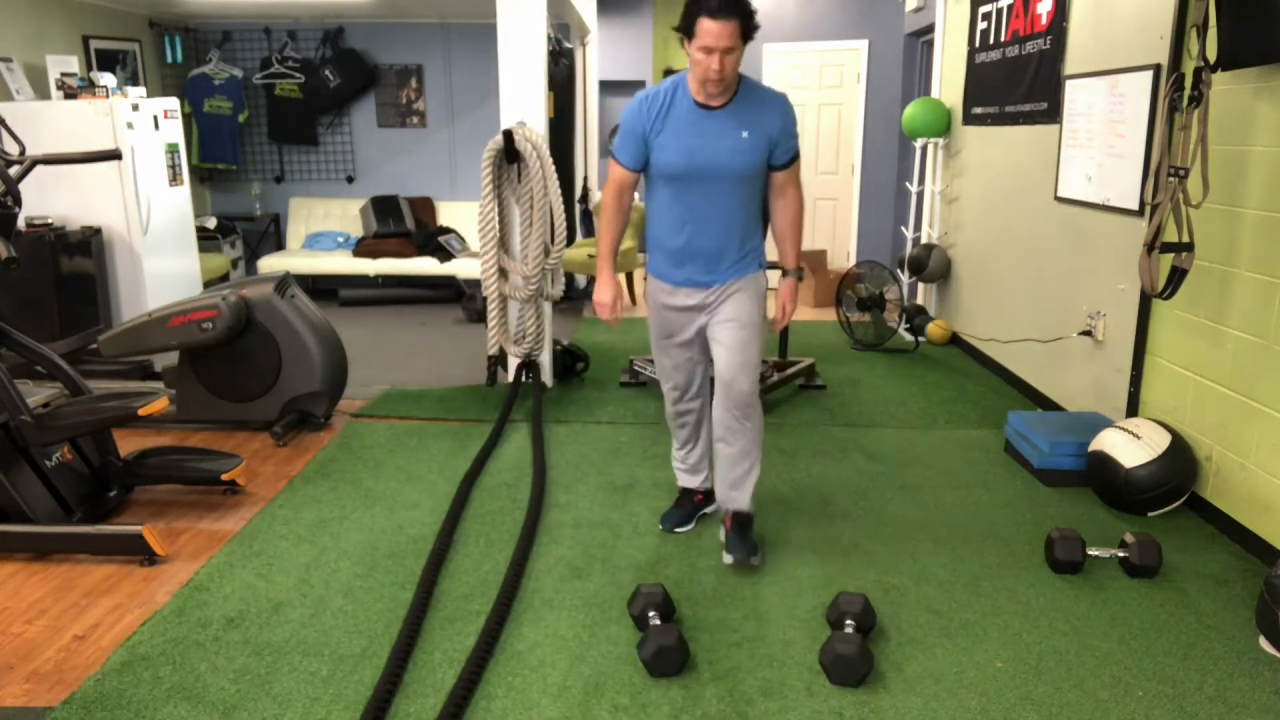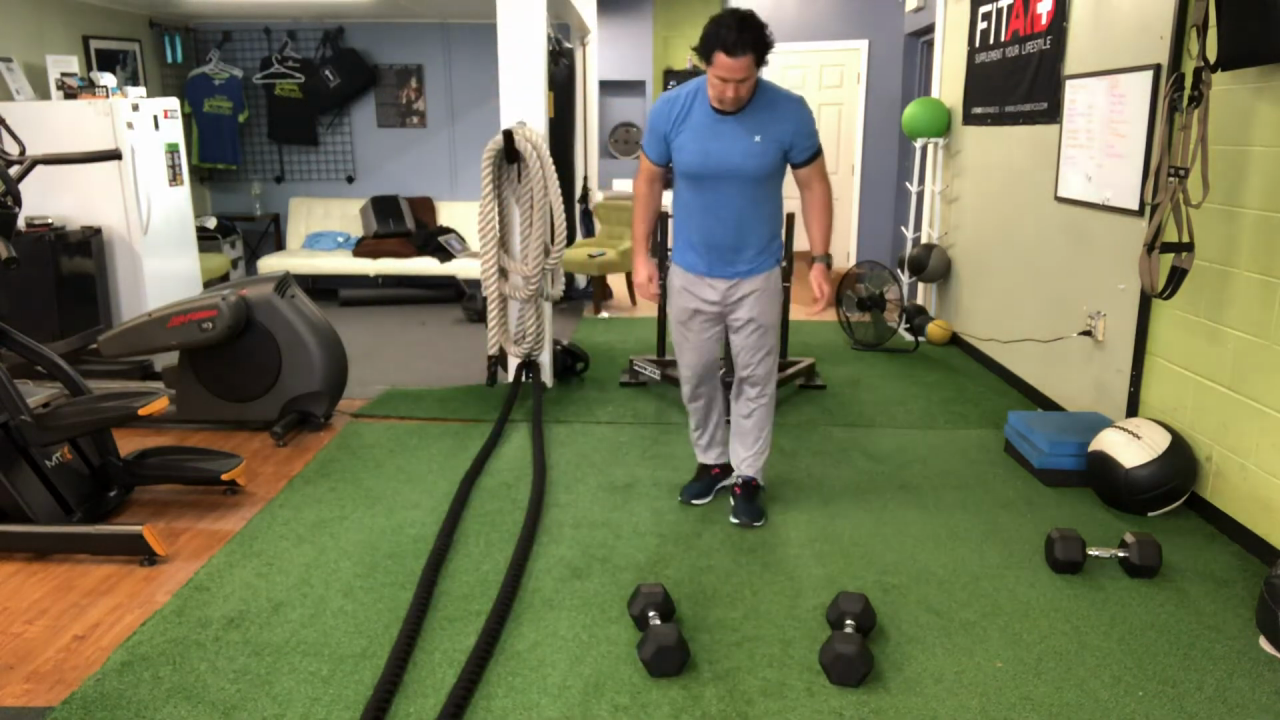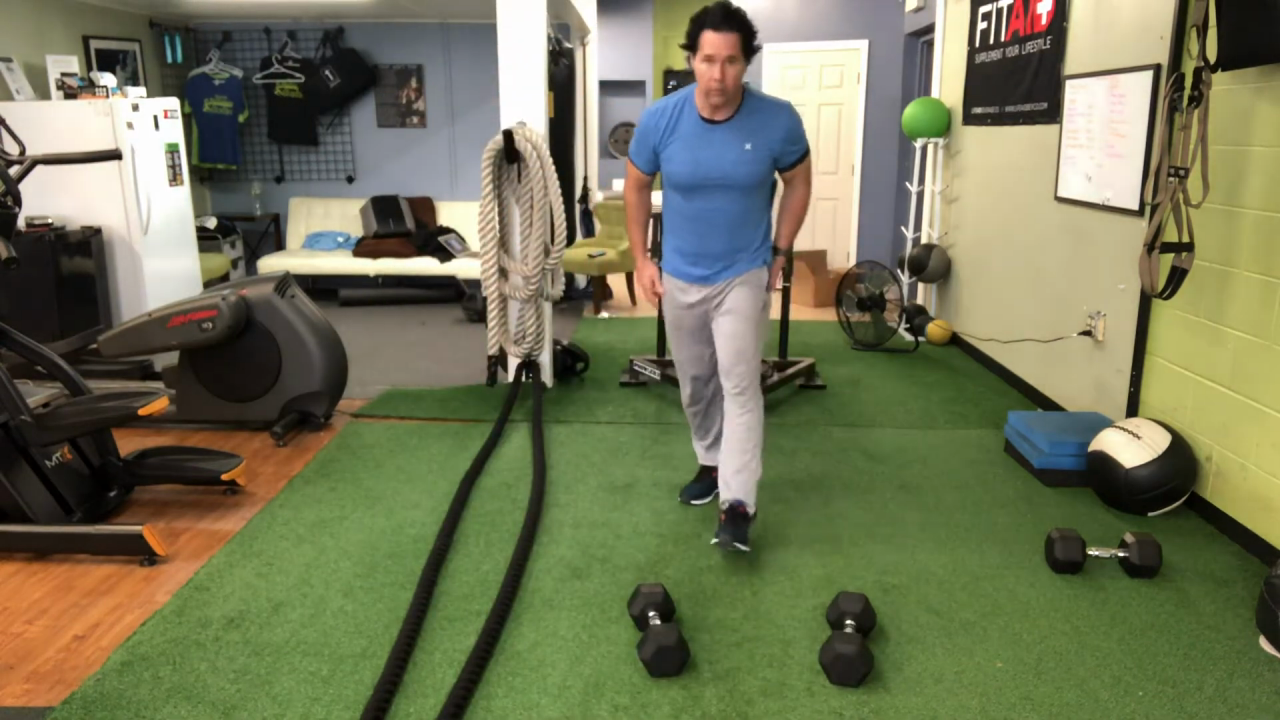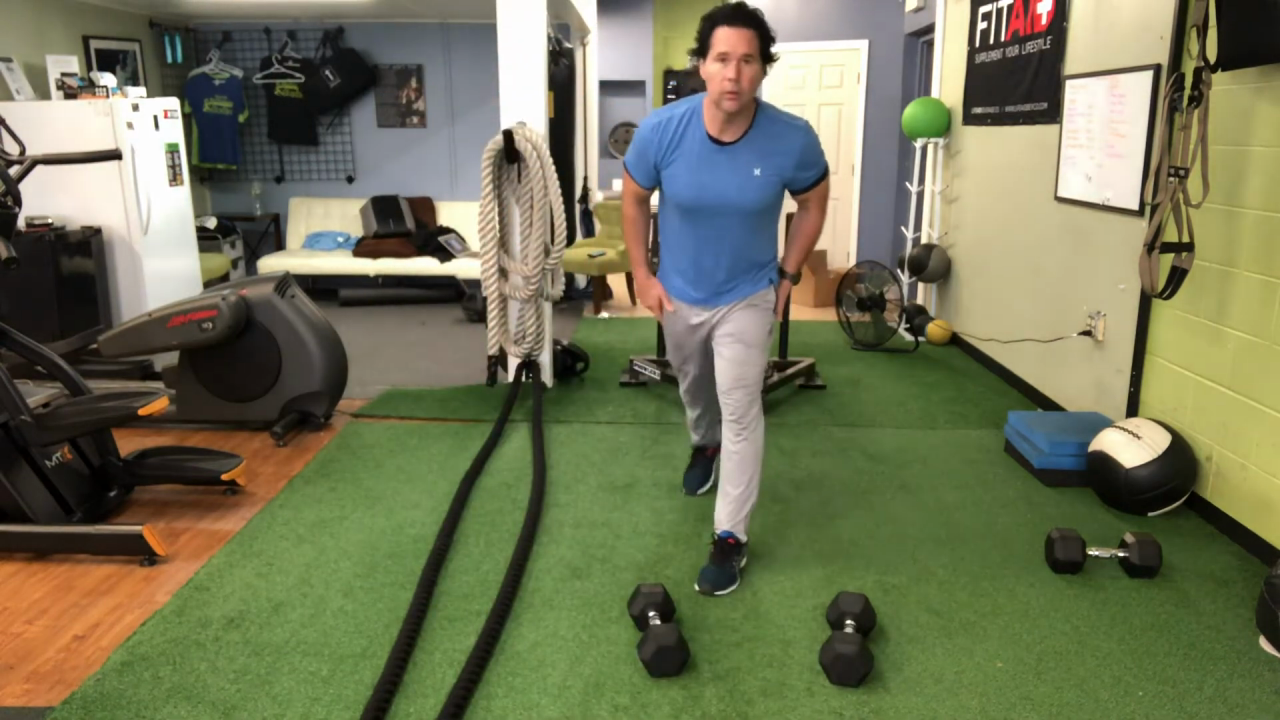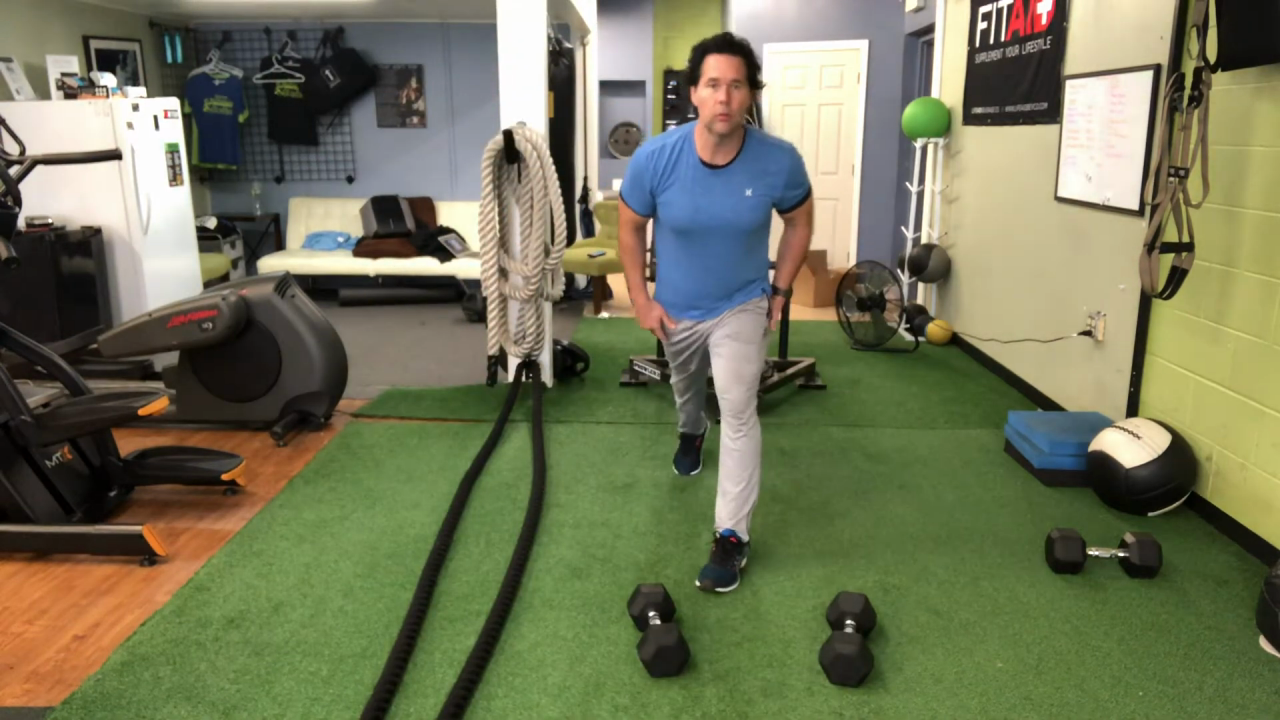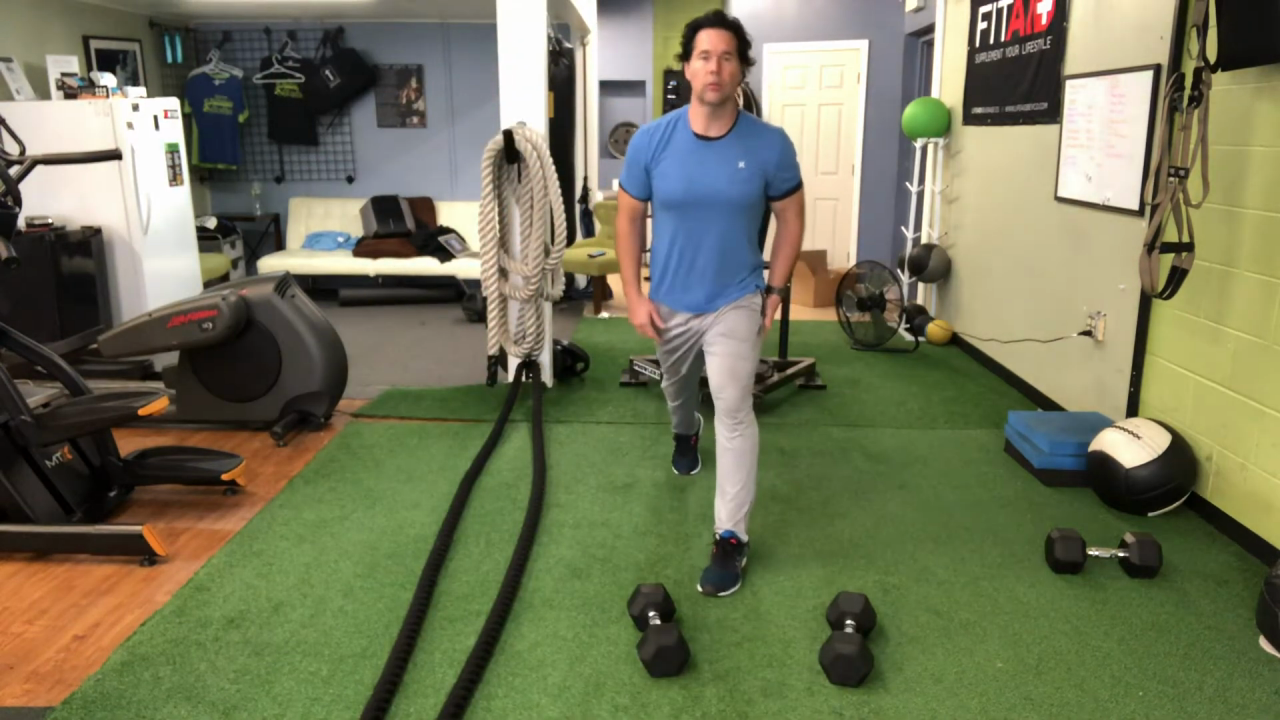
dt=0.5s
person 1, frame 1
left shoulder: (772, 111)
right shoulder: (648, 109)
left elbow: (785, 193)
right elbow: (618, 191)
left wrist: (791, 272)
right wrist: (605, 272)
left hip: (739, 282)
right hip: (668, 284)
left knee: (737, 390)
right knee: (682, 394)
left ankle: (739, 508)
right ankle: (695, 487)
person 1, frame 2
left shoulder: (789, 113)
right shoulder: (671, 109)
left elbow: (813, 185)
right elbow: (650, 181)
left wrist: (820, 260)
right wrist: (641, 253)
left hip: (757, 276)
right hip: (690, 274)
left knee: (755, 379)
right knee: (696, 375)
left ankle: (748, 478)
right ankle: (711, 462)
person 1, frame 3
left shoulder: (778, 120)
right shoulder: (659, 119)
left elbow: (798, 183)
right elbow: (637, 187)
left wrist: (778, 251)
right wrist: (641, 258)
left hip: (745, 276)
right hip: (680, 278)
left knee: (740, 382)
right knee: (695, 381)
left ankle: (738, 506)
right ankle: (711, 463)
person 1, frame 4
left shoulder: (793, 139)
right shoulder: (660, 131)
left elbow: (813, 204)
right elbow: (634, 200)
left wrist: (787, 275)
right wrist: (642, 274)
left hip: (748, 296)
right hip: (679, 295)
left knee: (740, 410)
right knee: (693, 386)
left ankle: (730, 536)
right ankle: (705, 444)
person 1, frame 5
left shoulder: (779, 161)
right shoulder: (654, 158)
left elbow: (798, 224)
right elbow: (631, 228)
left wrist: (780, 291)
right wrist: (641, 298)
left hip: (742, 306)
right hip: (676, 308)
left knee: (738, 409)
right knee: (686, 386)
left ankle: (731, 537)
right ankle: (691, 433)
person 1, frame 6
left shoulder: (770, 144)
right shoulder: (650, 141)
left elbow: (790, 218)
right elbow: (630, 218)
left wrist: (775, 290)
right wrist: (633, 295)
left hip: (737, 302)
right hip: (669, 302)
left knee: (734, 409)
right knee: (677, 388)
left ankle: (731, 538)
right ankle: (685, 434)
